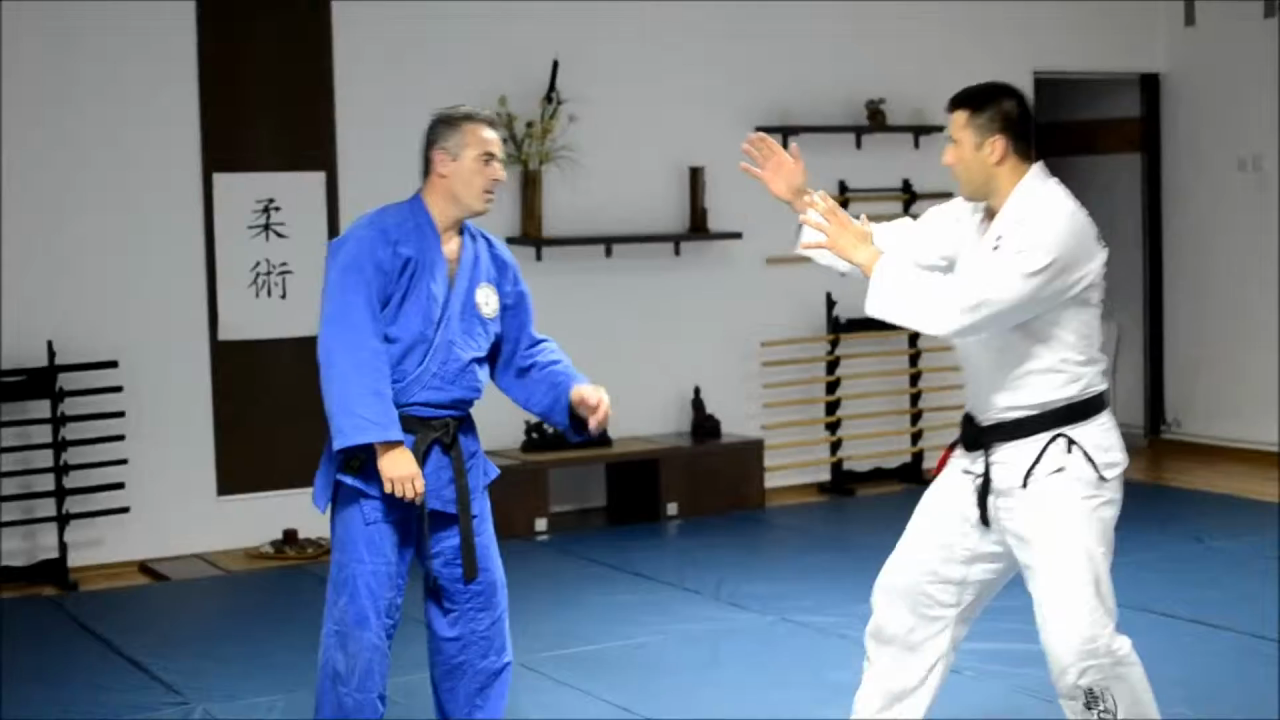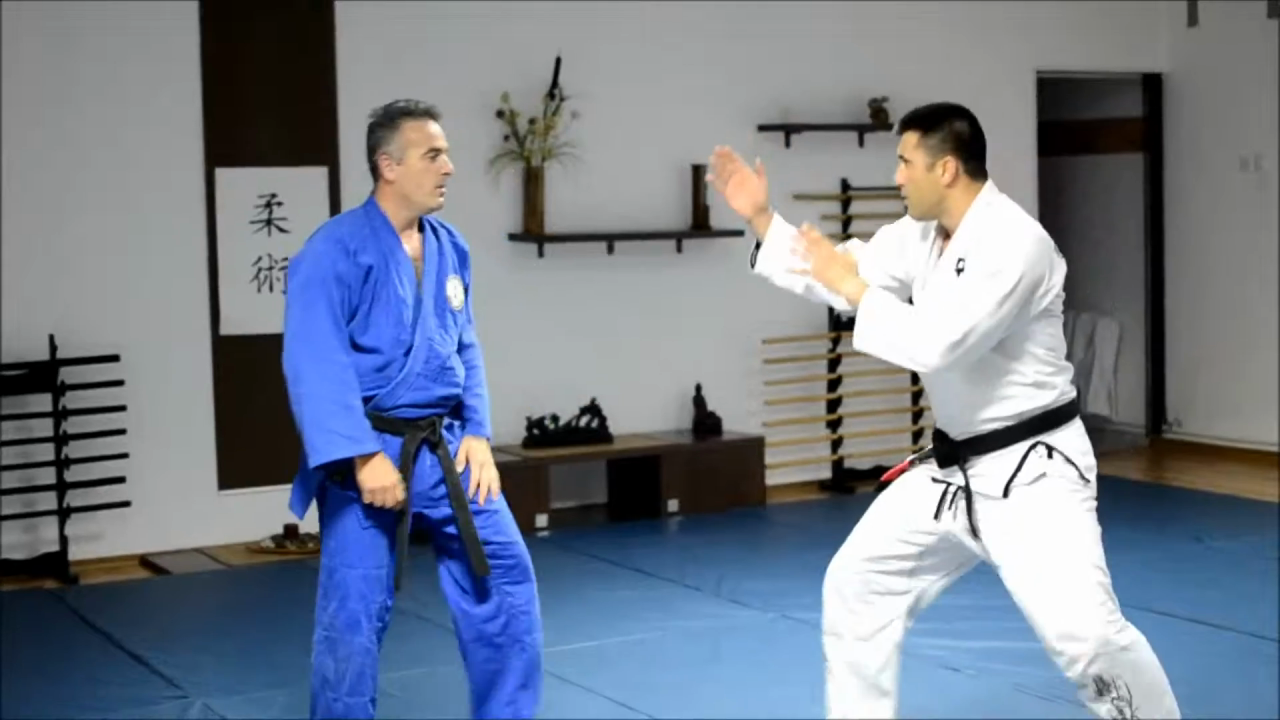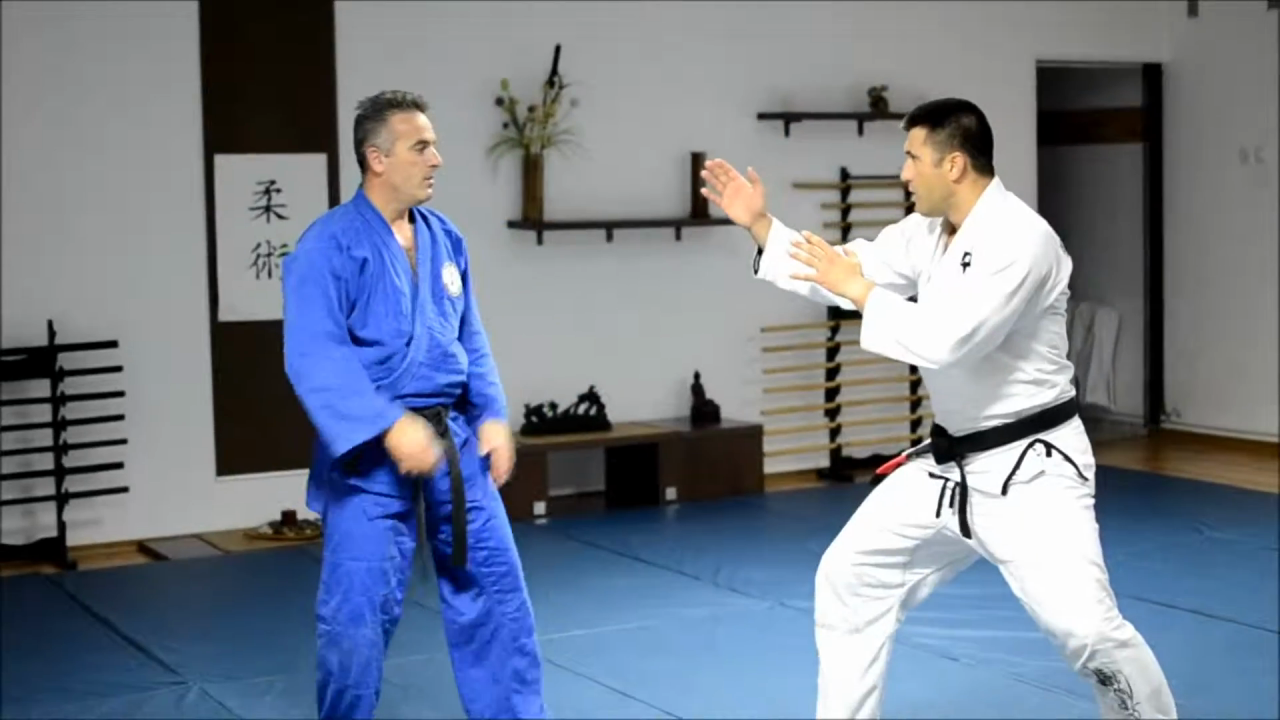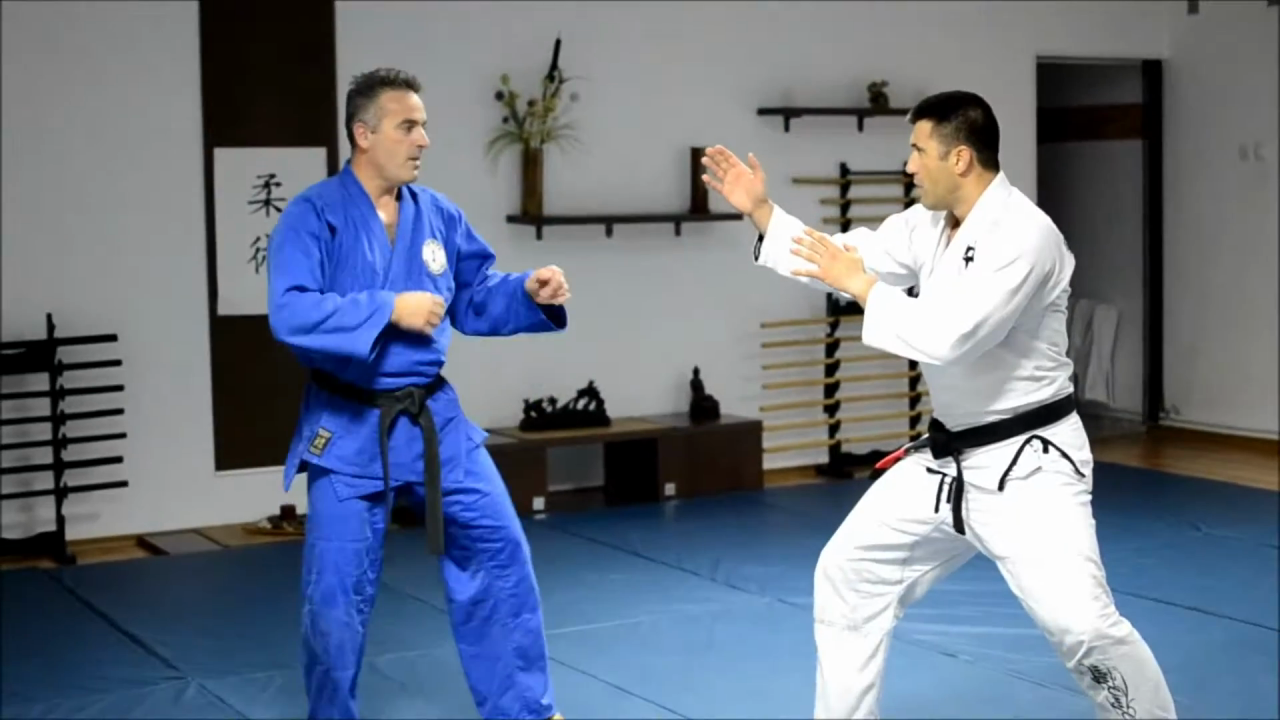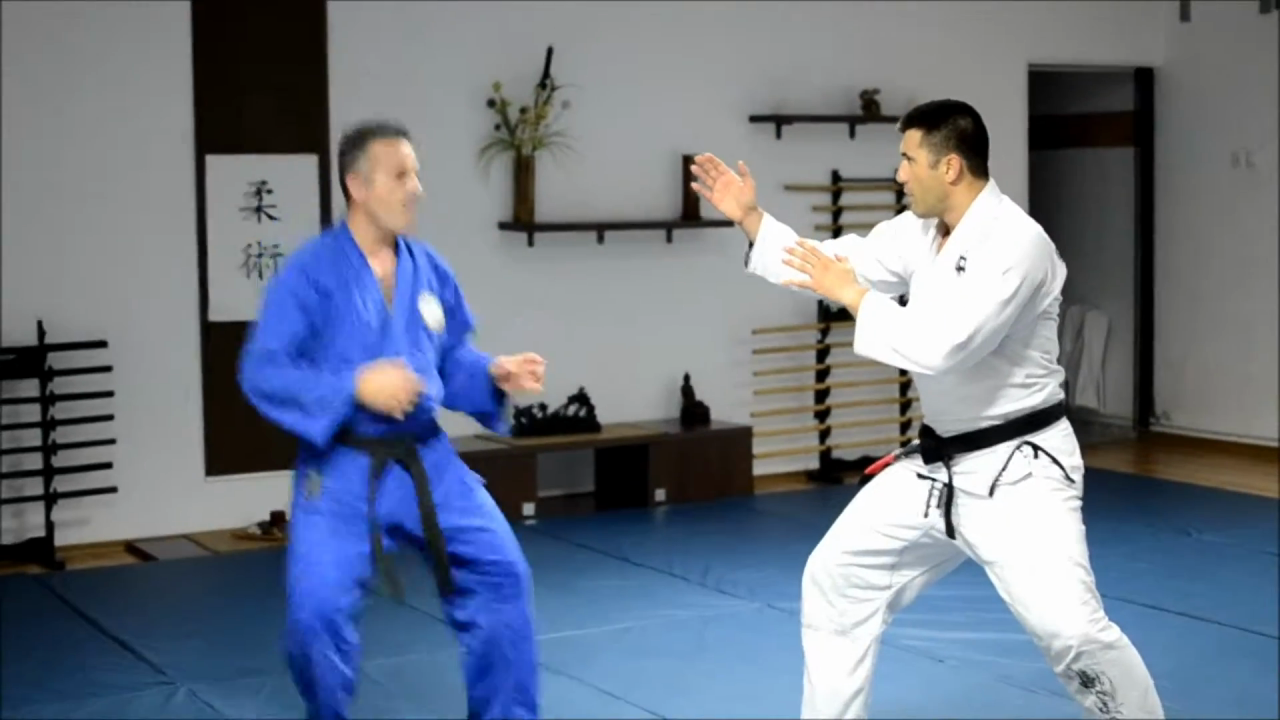
dt=0.3s
person 1, frame 1
left shoulder: (1055, 225)
right shoulder: (975, 215)
left elbow: (956, 309)
right elbow: (898, 245)
left wrist: (865, 256)
right wrist: (804, 200)
left hip: (1060, 459)
right hip: (988, 455)
left knee: (1079, 641)
right knee: (910, 597)
person 1, frame 2
left shoulder: (1014, 243)
right shoulder: (920, 235)
left elbow: (936, 344)
right elbow: (839, 273)
left wrist: (855, 289)
right wrist: (761, 219)
left hip: (1033, 468)
right hip: (951, 466)
left knee: (1085, 633)
right knee: (857, 585)
person 1, frame 3
left shoulder: (1020, 239)
right shoulder: (926, 232)
left elbow: (946, 340)
right elbow: (837, 273)
left wrist: (859, 289)
right wrist: (760, 225)
left hip: (1031, 467)
right hip: (950, 463)
left knee: (1087, 626)
right knee: (849, 577)
person 1, frame 4
left shoulder: (1023, 234)
right shoulder: (930, 223)
left elbow: (950, 336)
right elbow: (839, 257)
left wrist: (861, 286)
right wrist: (760, 211)
left hip: (1027, 461)
right hip: (946, 457)
left knee: (1081, 622)
right knee: (849, 573)
person 1, frame 5
left shoulder: (1015, 243)
right shoulder: (920, 230)
left elbow: (942, 346)
right elbow: (835, 264)
left wrist: (853, 295)
right wrist: (751, 218)
left hip: (1018, 467)
right hip: (938, 461)
left knee: (1071, 628)
right knee: (836, 578)
person 2, frame 1
left shoulder: (493, 261)
right shoulder: (374, 241)
left elbow: (520, 355)
right elbow: (347, 351)
left wrist: (573, 391)
right wrist: (385, 444)
left hip: (454, 451)
right hip: (379, 454)
left knee: (475, 599)
right knee: (363, 617)
person 2, frame 2
left shoulder: (450, 248)
right shoulder: (336, 249)
right elbow: (315, 363)
left wrist: (475, 433)
right wrist: (362, 454)
left hip: (440, 448)
right hip: (369, 454)
left knee: (501, 572)
right knee: (354, 618)
person 2, frame 3
left shoulder: (444, 237)
right shoulder: (330, 245)
right elbow: (314, 357)
left wrist: (490, 415)
right wrist: (390, 426)
left hip: (449, 440)
right hip: (372, 452)
left knee: (494, 583)
right knee: (359, 611)
person 2, frame 4
left shoulder: (437, 214)
right shoulder: (313, 215)
left elbow: (478, 296)
right elbow: (291, 312)
left wrist: (532, 292)
right wrist: (389, 309)
left hip: (431, 416)
right hip: (351, 423)
left knee: (495, 546)
right knee: (336, 583)
person 2, frame 5
left shoulder: (429, 270)
right shoulder: (309, 274)
right elbow: (261, 375)
left wrist: (495, 376)
right wrist: (354, 386)
left hip: (426, 462)
right hip: (343, 471)
left knee: (501, 577)
right knee: (317, 615)
